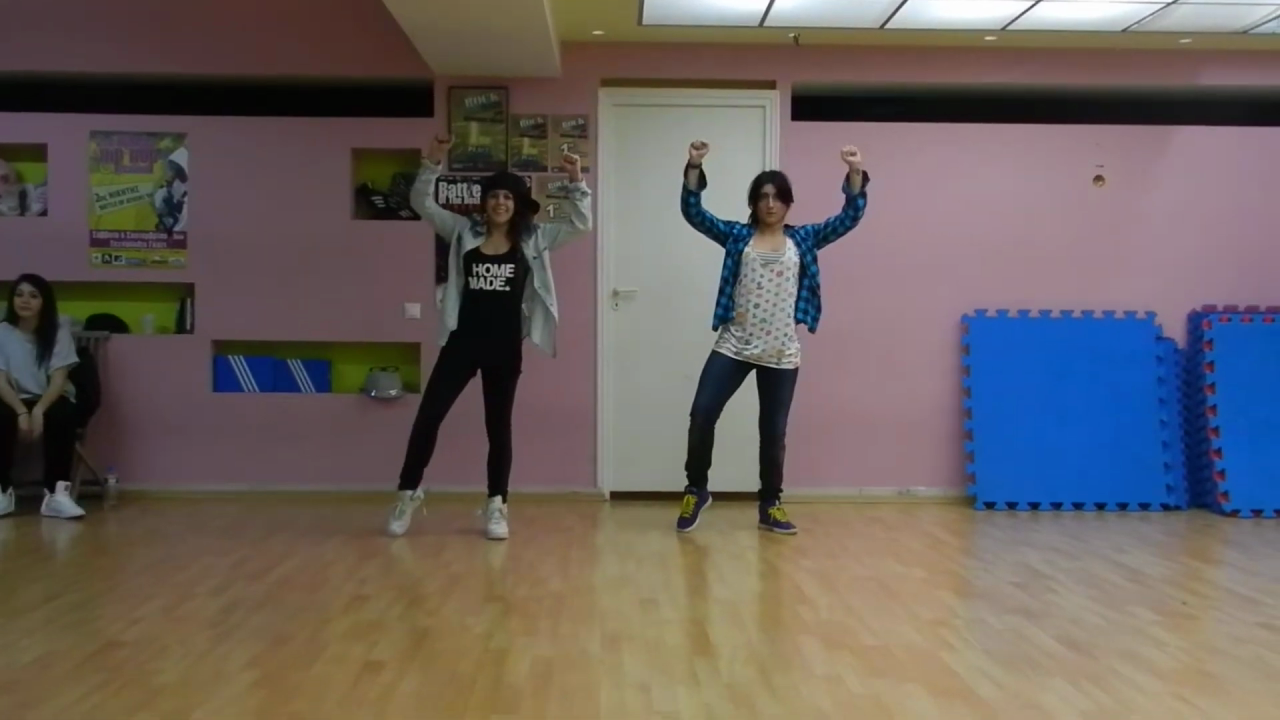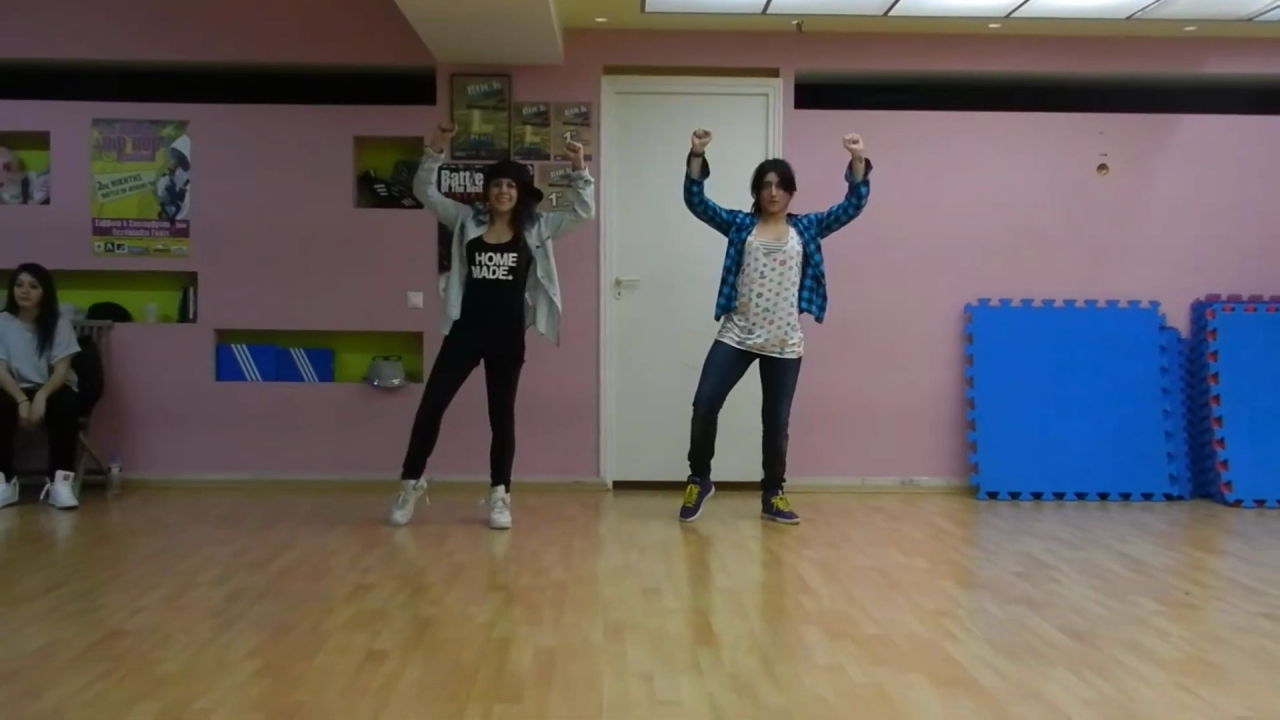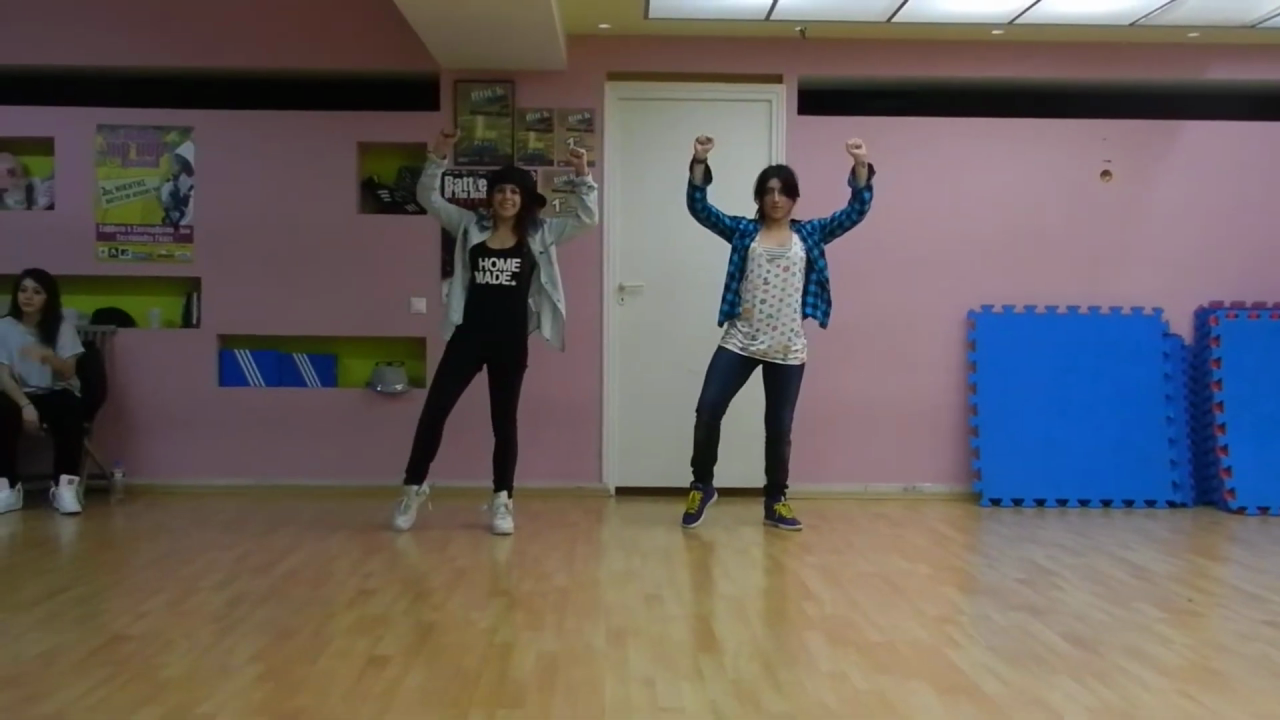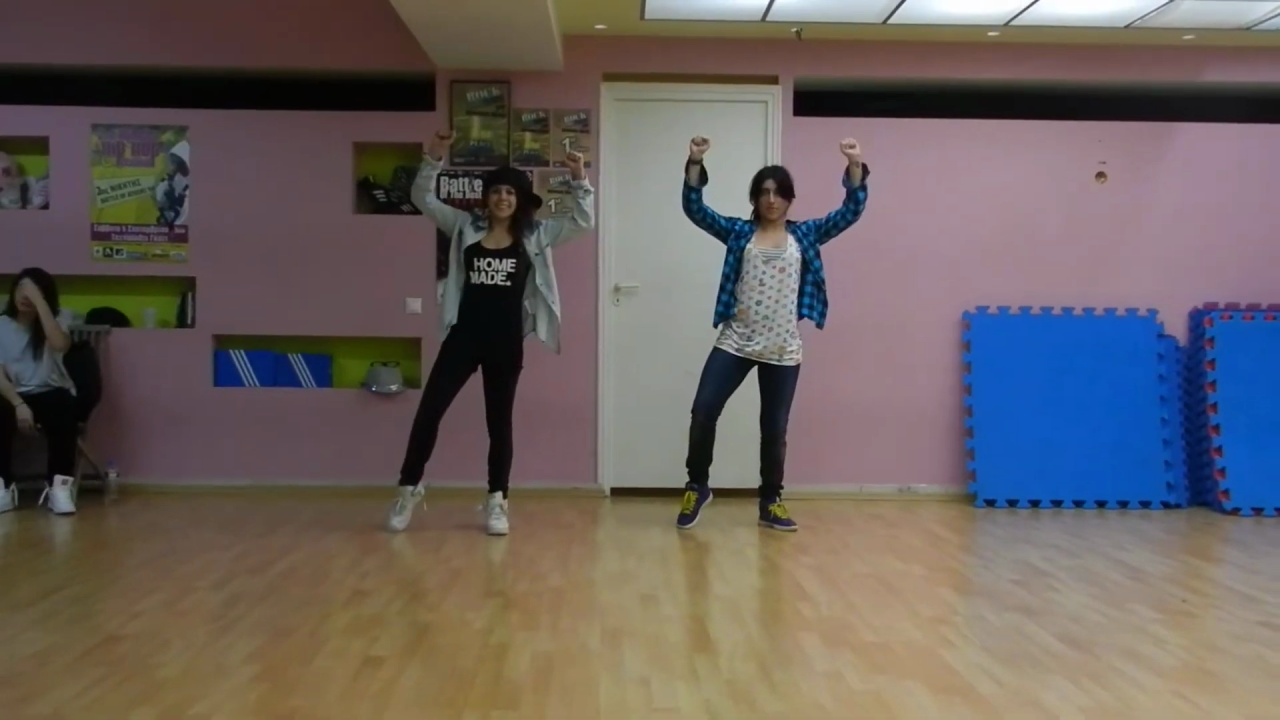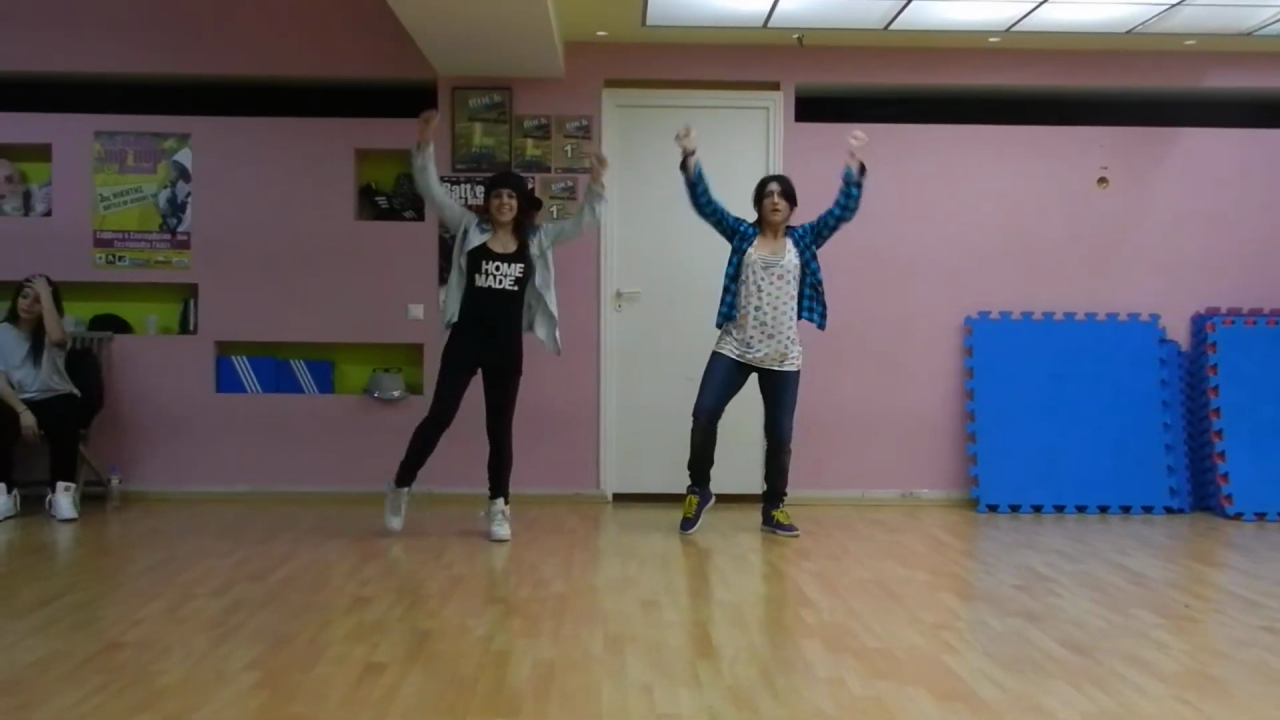
dt=0.2s
person 1, frame 1
left shoulder: (533, 240)
right shoulder: (464, 232)
left elbow: (580, 223)
right elbow: (422, 203)
left wrist: (576, 182)
right wrist: (431, 164)
left hip: (505, 346)
right hip: (463, 341)
left knee: (498, 426)
right knee: (427, 416)
left ankle: (496, 507)
right ankle: (408, 495)
person 1, frame 2
left shoulder: (537, 229)
right shoulder: (467, 221)
left elbow: (583, 211)
right elbow: (425, 192)
left wrist: (579, 170)
right wrist: (435, 152)
left hip: (508, 335)
right hip: (466, 330)
left knee: (502, 415)
right knee: (431, 405)
left ankle: (500, 496)
right ankle: (411, 484)
person 1, frame 3
left shoulder: (539, 234)
right shoulder: (471, 226)
left elbow: (586, 217)
right elbow: (429, 198)
left wrist: (582, 176)
right wrist: (438, 158)
left hip: (511, 341)
right hip: (469, 335)
left knee: (504, 421)
right knee: (434, 411)
left ankle: (502, 502)
right ankle: (413, 489)
person 1, frame 4
left shoulder: (535, 235)
right shoulder: (466, 227)
left elbow: (582, 222)
right elbow: (425, 199)
left wrist: (579, 181)
right wrist: (433, 159)
left hip: (505, 342)
right hip: (464, 337)
left knee: (500, 422)
right knee: (429, 412)
left ankle: (497, 503)
right ankle: (408, 490)
person 1, frame 5
left shoulder: (537, 239)
right shoulder: (469, 228)
left elbow: (585, 224)
right elbow: (431, 189)
left wrist: (595, 184)
right wrist: (424, 147)
left hip: (507, 345)
right hip: (466, 339)
left knee: (500, 428)
right knee: (440, 416)
left ankle: (497, 508)
right ankle: (402, 487)
person 2, frame 1
left shoulder: (803, 239)
right shoulder: (737, 236)
left elbow: (849, 217)
right elbow: (693, 213)
left wrist: (855, 173)
right wrist: (694, 167)
left hip: (781, 353)
right hip: (734, 346)
left knee: (774, 431)
right knee: (702, 414)
left ankle: (770, 505)
right ankle: (696, 491)
person 2, frame 2
left shoulder: (806, 228)
right shoulder: (740, 225)
left elbow: (852, 206)
right elbow: (696, 201)
left wrist: (858, 161)
right wrist: (697, 155)
left hip: (785, 343)
right hip: (736, 336)
left knee: (776, 421)
right knee: (704, 404)
left ankle: (773, 495)
right ankle: (699, 481)
person 2, frame 3
left shoulder: (809, 234)
right shoulder: (743, 231)
left elbow: (856, 211)
right elbow: (699, 208)
left wrist: (861, 166)
right wrist: (699, 162)
left hip: (788, 348)
right hip: (740, 342)
left knee: (780, 427)
right knee: (708, 410)
left ankle: (776, 502)
right ankle: (702, 487)
person 2, frame 4
left shoulder: (805, 235)
right shoulder: (738, 232)
left elbow: (851, 211)
right elbow: (694, 209)
left wrist: (854, 165)
right wrist: (695, 163)
left hip: (783, 350)
right hip: (736, 343)
left knee: (774, 427)
right knee: (703, 412)
left ankle: (771, 502)
right ankle: (697, 488)
person 2, frame 5
left shoulder: (803, 241)
right shoulder: (743, 236)
left elbow: (845, 207)
right elbow: (703, 202)
left wrist: (853, 161)
right wrist: (690, 157)
left hip: (783, 356)
right hip: (735, 348)
left knee: (780, 436)
right knee: (704, 415)
left ankle: (774, 509)
right ankle: (698, 490)
person 3, frame 1
left shoulder: (59, 333)
left elbow: (58, 380)
left wrist: (39, 410)
right wrist: (21, 412)
left hip: (51, 400)
left knee: (63, 417)
left ankle: (58, 493)
person 3, frame 2
left shoulder: (59, 323)
left elbow: (62, 370)
left wrist: (41, 396)
right wrist: (22, 400)
left hip: (51, 389)
left knee: (66, 406)
left ankle: (61, 482)
person 3, frame 3
left shoulder: (62, 327)
left elbow: (69, 371)
left wrist: (47, 355)
right wrist: (25, 405)
left hip: (55, 394)
left knee: (70, 411)
left ankle: (65, 487)
person 3, frame 4
left shoulder: (56, 320)
left elbow: (60, 344)
left wrist: (39, 300)
left hip: (50, 393)
left knee: (65, 411)
left ankle: (60, 486)
person 3, frame 5
left shoulder: (49, 331)
left elbow: (57, 338)
left wrist: (46, 294)
right wrist: (22, 411)
left hip: (53, 399)
left knee: (67, 415)
left ankle: (63, 493)
